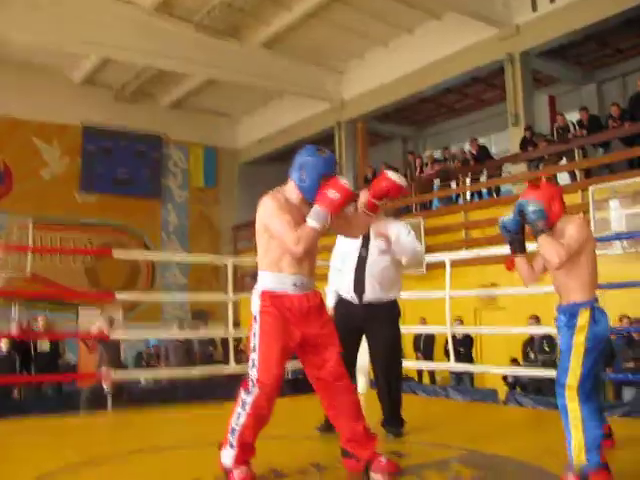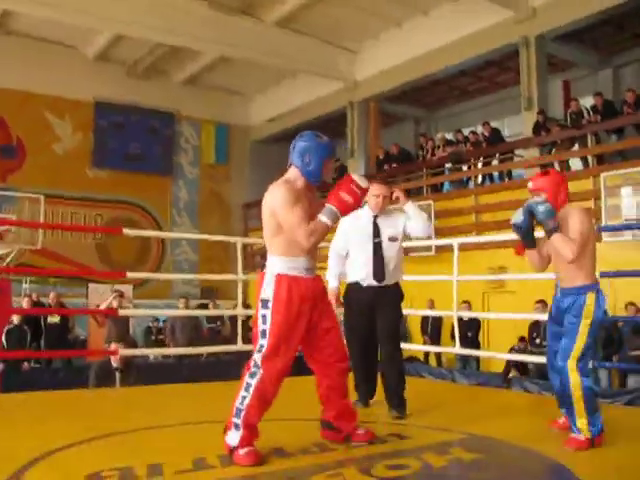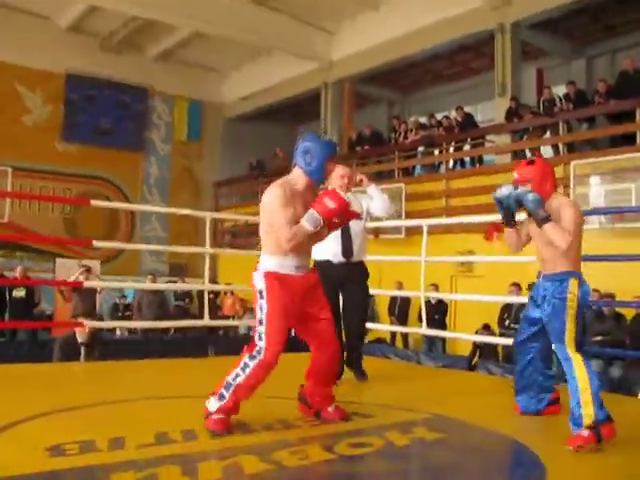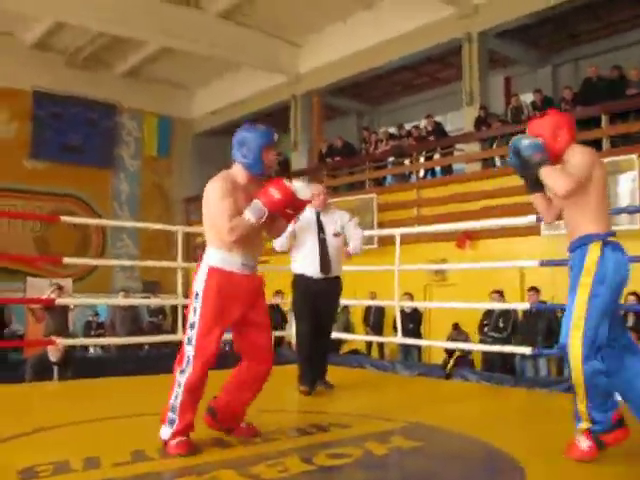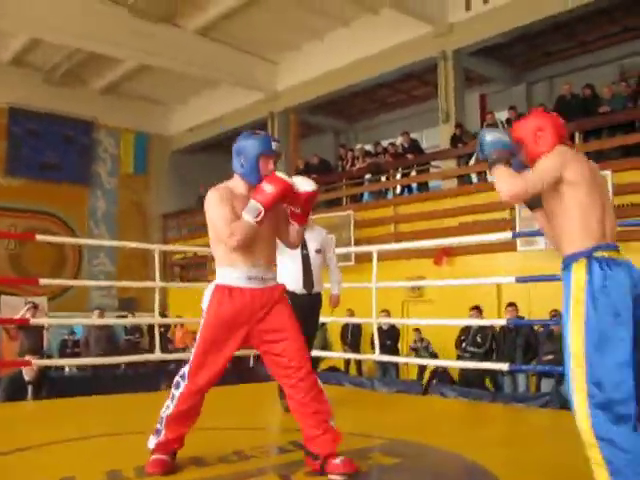
dt=0.4s
person 1, frame 1
left shoulder: (317, 203)
right shoulder: (272, 203)
left elbow: (355, 228)
right elbow: (297, 246)
left wrist: (375, 195)
right wrist: (325, 207)
left hip: (309, 301)
right hip: (273, 301)
left knee: (336, 376)
right knee: (264, 382)
left ankle: (361, 452)
person 1, frame 2
left shoulder: (308, 191)
right shoulder: (282, 192)
left elbow: (311, 232)
right elbow: (306, 237)
left wrist: (346, 202)
right wrist: (336, 205)
left hip: (310, 283)
right hip: (282, 284)
left knee: (333, 356)
right knee: (269, 362)
left ankle: (339, 423)
right ankle: (239, 438)
person 1, frame 3
left shoulder: (310, 192)
right shoulder: (279, 192)
right elbow: (289, 240)
left wrist: (336, 218)
right wrist: (320, 211)
left hip: (304, 278)
right hip: (275, 278)
left knee: (327, 344)
right knee: (267, 349)
left ankle: (317, 401)
right ankle: (219, 407)
person 1, frame 4
left shoulder: (259, 186)
right shoulder: (221, 185)
left elbow: (272, 231)
right elbow: (229, 234)
left wrist: (291, 208)
right wrist: (265, 203)
left hip: (249, 280)
right hip: (217, 277)
left knee: (260, 358)
right knee: (198, 356)
left ankle: (224, 415)
right ankle: (176, 430)
person 1, frame 5
left shoulder: (270, 192)
right shoulder: (219, 195)
left elbow: (292, 241)
right elbow: (232, 239)
left wrist: (299, 207)
right wrist: (261, 202)
left hip: (269, 295)
right hip: (229, 294)
left knee: (298, 370)
right knee: (198, 372)
left ankle: (324, 450)
right ankle: (163, 446)
person 2, frame 1
left shoulder: (576, 225)
right shoulder: (552, 236)
left elbow: (558, 259)
right elbow: (529, 276)
left wrist: (539, 227)
right wrist: (515, 242)
left hip: (582, 316)
right hip: (571, 316)
left knee: (571, 389)
right knee: (584, 385)
right ankle: (598, 431)
person 2, frame 2
left shoulder: (577, 216)
right shoulder: (555, 221)
left elbow: (572, 254)
right elbow: (539, 264)
left wrist: (549, 224)
right wrist: (526, 235)
left hip: (583, 298)
right hip: (563, 298)
left knee: (572, 364)
right knee: (556, 360)
left ankle: (588, 429)
right ankle: (572, 415)
person 2, frame 3
left shoulder: (566, 207)
right shoulder: (537, 213)
left elbow: (565, 243)
right elbow: (514, 245)
left wrist: (540, 214)
right wrist: (508, 214)
left hip: (564, 286)
right hip: (543, 286)
left knee: (567, 348)
right knee: (527, 344)
left ankle: (593, 423)
right ankle: (539, 399)
person 2, frame 4
left shoulder: (581, 155)
right shoulder: (569, 167)
left elbow: (564, 187)
right elbow: (550, 214)
left wrist: (539, 161)
right wrist: (532, 180)
left hip: (595, 254)
right hip: (593, 256)
left knee: (579, 342)
left ankle: (601, 423)
person 2, frame 5
left shoulder: (559, 159)
right shoulder: (586, 172)
left elbow: (513, 190)
right elbow: (561, 238)
left wrist: (497, 160)
right wrist: (533, 199)
left hip: (593, 278)
left knee: (597, 393)
person 3, frame 1
left shoulder: (397, 229)
left elbow: (417, 257)
right elbow: (335, 268)
left wrist: (391, 240)
right wrist: (331, 302)
left hip: (382, 310)
right hip: (347, 307)
left knee: (387, 369)
left ankle: (393, 422)
person 3, frame 2
left shoulder: (399, 219)
right shoulder: (350, 220)
left elbow: (425, 231)
right elbow: (336, 253)
left wrist: (407, 204)
right wrist: (333, 285)
left hip: (388, 292)
right hip: (358, 292)
left knee: (389, 346)
right knee: (359, 346)
left ankle: (396, 401)
right ankle: (364, 394)
person 3, frame 3
left shoulder: (361, 200)
left elbow: (386, 210)
left wrist: (370, 186)
left hip: (355, 267)
right hip: (326, 268)
left knee: (357, 318)
left ankle: (355, 363)
person 3, frame 4
left shoulder: (340, 216)
right shoulder: (297, 218)
left elbow: (357, 235)
right elbow: (279, 245)
left wrist: (352, 248)
right wrist: (290, 225)
left hip: (331, 282)
right hip: (305, 282)
left knee: (324, 331)
right knee: (305, 331)
left ankle: (319, 375)
right ankle: (306, 380)
person 3, frame 5
left shoulder: (322, 234)
left elbow: (331, 261)
left wrist: (335, 290)
left hip: (313, 298)
right hip: (288, 296)
left knee: (305, 348)
right ankle: (287, 394)
